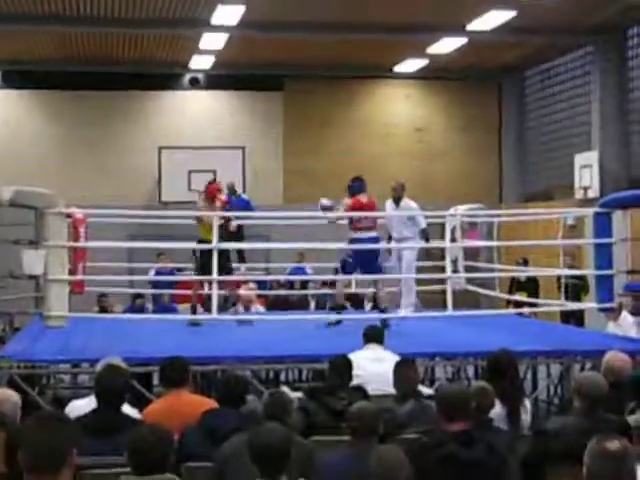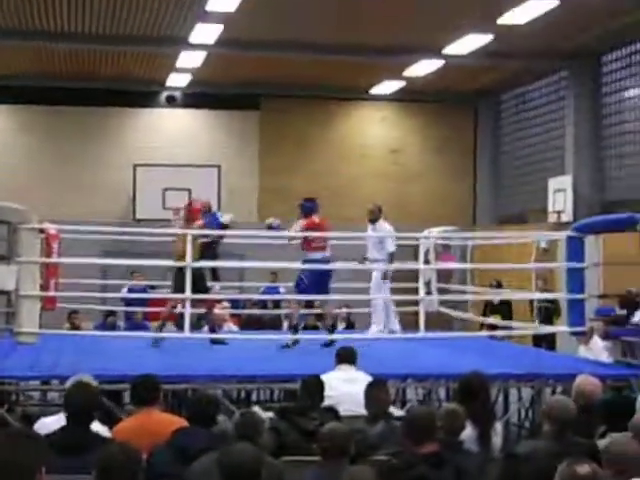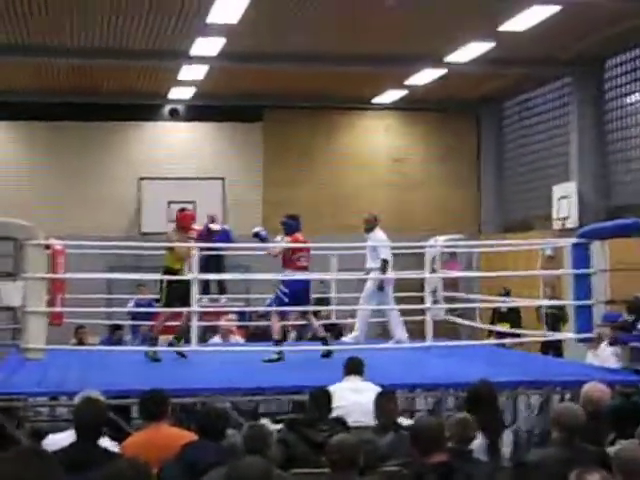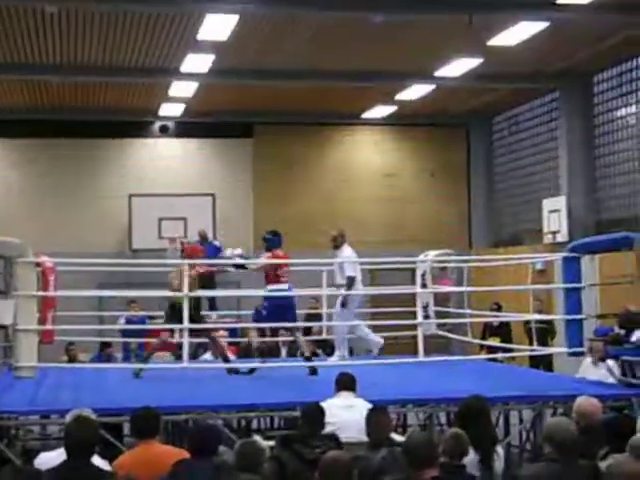
dt=0.4s
person 1, frame 1
left shoulder: (349, 202)
right shoulder: (373, 202)
left elbow: (336, 216)
left hip: (357, 242)
right hip: (373, 241)
left knee: (343, 276)
right knee: (376, 279)
person 1, frame 2
left shoulder: (304, 223)
right shoulder: (324, 223)
left elbow: (290, 237)
left hip: (312, 264)
right hip: (325, 262)
left knee: (297, 299)
right knee: (324, 299)
left ankle: (295, 336)
right ankle: (331, 335)
person 1, frame 3
left shoulder: (288, 240)
right shoulder: (305, 241)
left elbow: (273, 253)
left wrist: (264, 239)
left hip: (290, 281)
right hip: (304, 281)
left knee: (275, 314)
right knee: (308, 314)
left ankle: (278, 352)
right ankle: (326, 345)
person 1, frame 4
left shoulder: (268, 256)
right shoulder: (285, 257)
left elbow: (255, 267)
left hip: (273, 295)
right hip: (287, 295)
left knee: (256, 327)
right knee: (295, 331)
right ankle: (311, 364)
person 2, frame 1
left shoulder: (218, 207)
right shoulder: (202, 207)
right elbow: (211, 223)
right wrist: (217, 208)
left hip: (217, 245)
right hip: (205, 246)
left knee: (229, 279)
right knee: (200, 281)
left ankle: (237, 313)
right ankle: (193, 314)
person 2, frame 2
left shoulder: (196, 228)
right shoulder: (180, 228)
right elbow: (179, 251)
left hip: (195, 266)
right hip: (182, 268)
left knee: (208, 301)
right knee: (175, 301)
left ankle: (213, 335)
right ankle: (158, 331)
person 2, frame 3
left shoulder: (186, 235)
right shoulder: (173, 236)
right elbow: (183, 254)
right wrist: (190, 239)
left hip: (182, 276)
right hip: (171, 277)
right knee: (166, 313)
left ankle: (175, 342)
right ankle: (151, 348)
person 2, frame 4
left shoulder: (198, 270)
right shoulder: (178, 271)
right elbow: (175, 287)
right wrist: (189, 275)
left hip: (191, 310)
right hip: (176, 309)
left knee: (213, 337)
right knee: (164, 339)
person 3, frame 1
left shoulder: (411, 206)
right shoulder: (388, 204)
left elbow: (422, 227)
right wrist: (388, 243)
left hip: (409, 244)
right hip: (396, 243)
left knee: (407, 277)
left ankle: (407, 308)
right ankle: (410, 304)
person 3, frame 2
left shoulder: (386, 228)
right shoulder: (370, 227)
left elbow: (391, 251)
left wrist: (386, 269)
right wrist: (365, 259)
left hip: (382, 266)
right hip: (374, 265)
left knee: (377, 296)
right knee: (385, 297)
left ankle: (377, 328)
right ankle: (393, 327)
person 3, frame 3
left shoulder: (379, 237)
right shoulder: (372, 236)
left elbow: (385, 260)
left wrist: (381, 279)
right wrist: (371, 273)
left hip: (379, 276)
right hip: (376, 275)
left knee: (365, 304)
right knee: (389, 306)
left ankle: (357, 336)
right ankle: (401, 337)
person 3, frame 4
left shoulder: (346, 254)
right shoulder: (342, 253)
left elbow: (351, 277)
left wrist: (345, 296)
right wrist: (343, 291)
left hip: (350, 291)
right hip: (351, 291)
left knee: (340, 322)
right knee: (352, 322)
left ankle: (341, 354)
right ankle: (375, 342)
